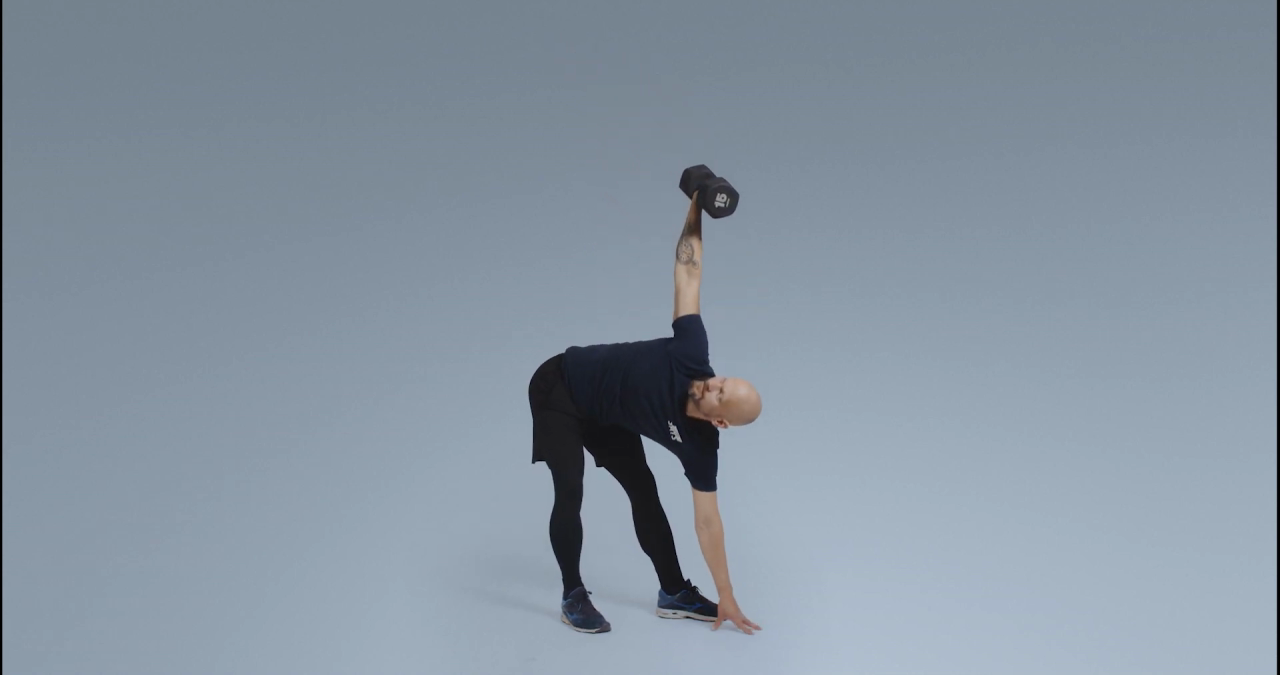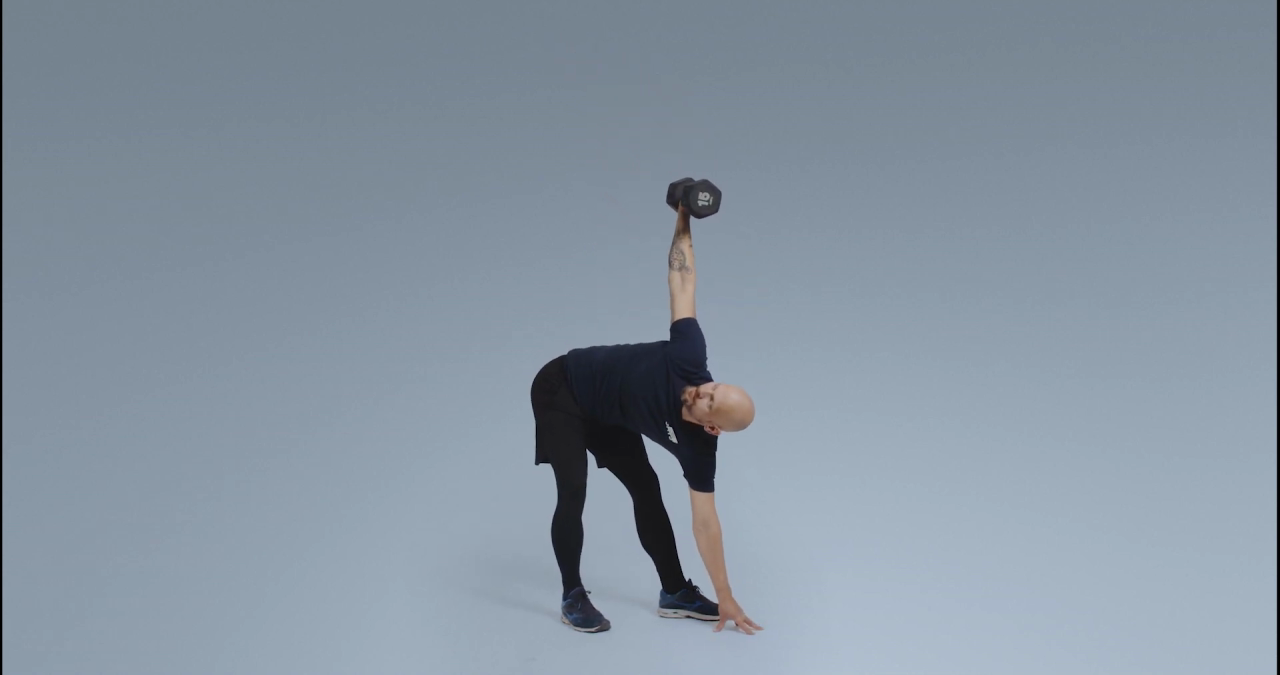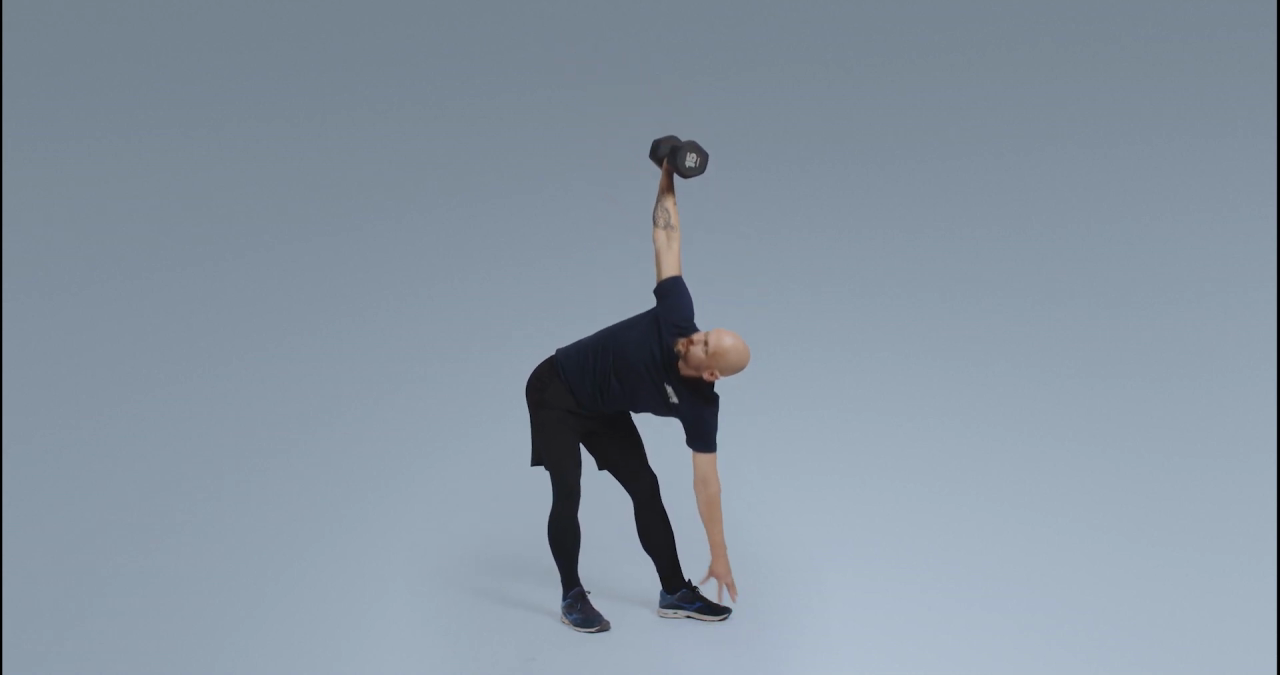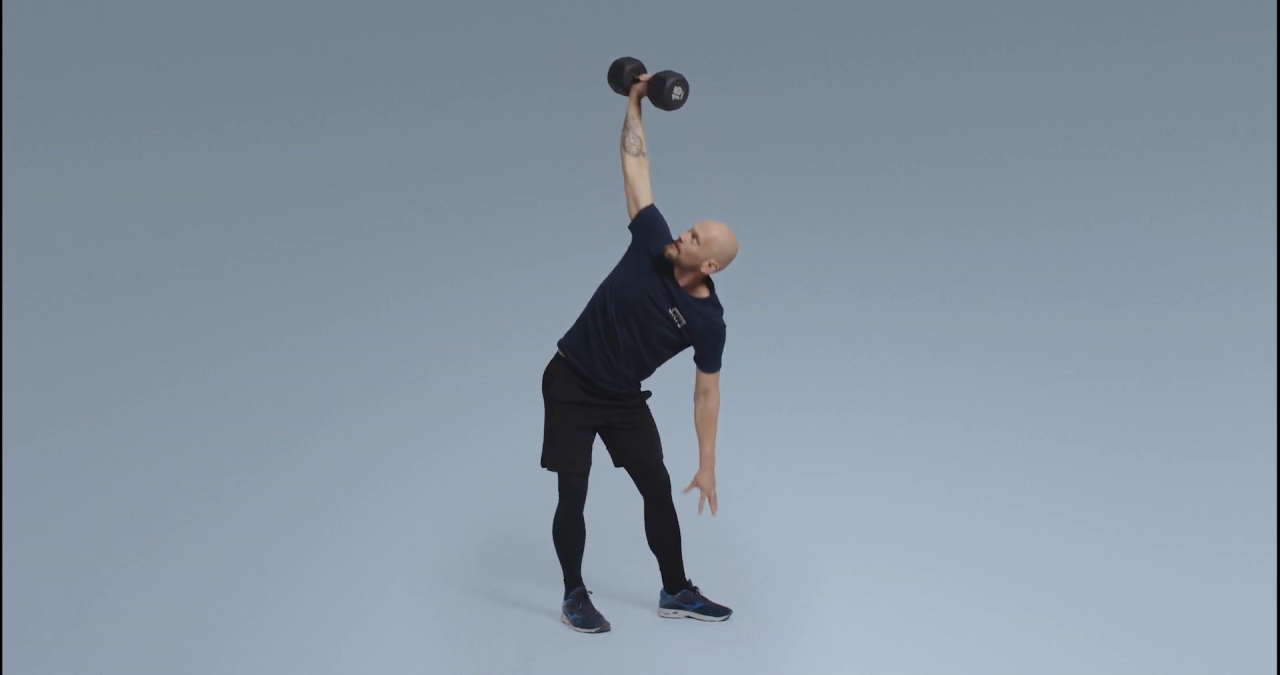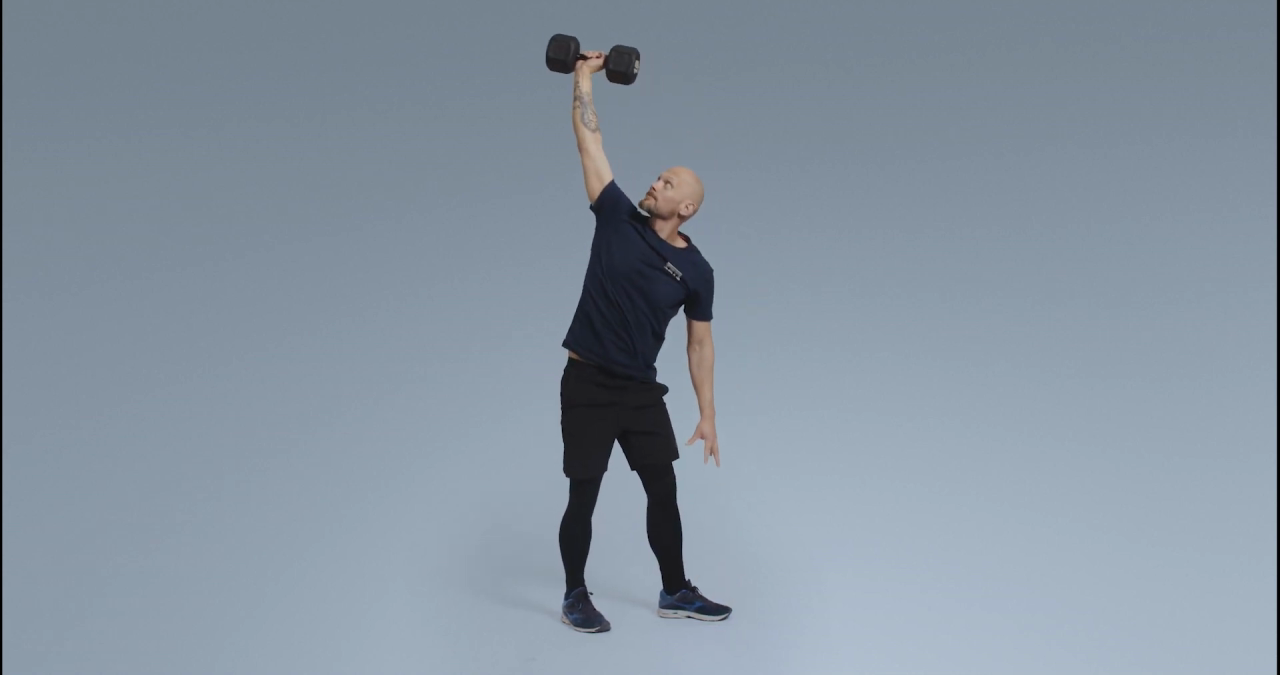
dt=0.5s
person 1, frame 1
left shoulder: (699, 445)
right shoulder: (692, 357)
left elbow: (707, 518)
right elbow: (688, 272)
left wrist: (726, 597)
right wrist: (695, 211)
left hip: (604, 414)
right hip: (558, 389)
left knee: (643, 489)
right knee: (570, 491)
left ankle: (674, 592)
right ankle: (574, 596)
person 1, frame 2
left shoulder: (698, 447)
right shoulder: (690, 360)
left elbow: (705, 520)
right elbow: (682, 278)
left wrist: (726, 597)
right wrist: (683, 219)
left hip: (605, 414)
right hip: (560, 390)
left knee: (646, 487)
right knee: (573, 491)
left ankle: (674, 591)
right ankle: (573, 596)
person 1, frame 3
left shoulder: (699, 405)
right shoulder: (676, 318)
left elbow: (707, 480)
right elbow: (667, 239)
left wrist: (719, 553)
right wrist: (667, 179)
left hip: (604, 410)
right hip: (555, 388)
left knee: (646, 488)
right knee: (567, 492)
left ankle: (675, 592)
right ankle: (572, 596)
person 1, frame 4
left shoulder: (707, 320)
right shoulder: (654, 244)
left elbow: (706, 394)
right elbow: (634, 165)
left wrist: (707, 467)
right wrist: (635, 103)
left hip: (622, 397)
right hip: (570, 383)
left knee: (657, 487)
right knee: (574, 494)
left ankle: (675, 591)
right ankle: (574, 596)
person 1, frame 5
left shoulder: (695, 270)
right shoulder: (618, 217)
left elbow: (700, 342)
right elbow: (589, 141)
left wrist: (707, 415)
right wrist: (583, 77)
left hip: (642, 390)
right hip: (588, 384)
left knee: (663, 490)
right knee: (583, 496)
left ankle: (675, 592)
right ankle: (575, 596)
